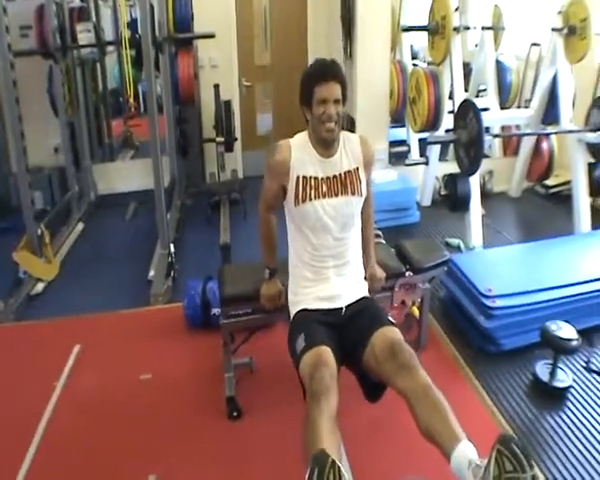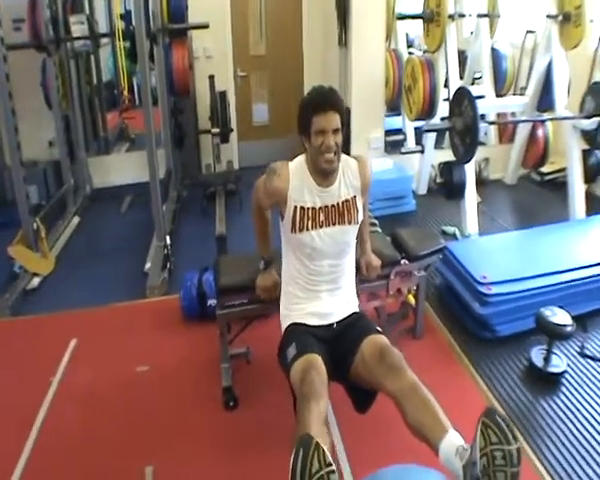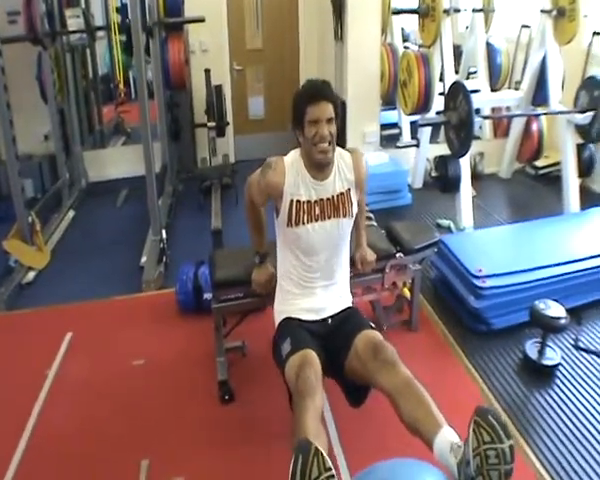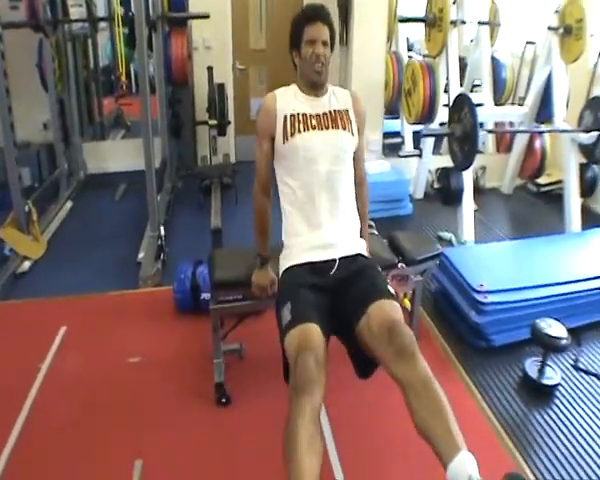
dt=0.5s
person 1, frame 1
left shoulder: (362, 151)
right shoulder: (285, 157)
right elbow: (265, 211)
right wrist: (271, 275)
left hip: (356, 296)
right hip: (310, 305)
left knee: (402, 360)
right knee: (321, 379)
person 1, frame 2
left shoulder: (359, 171)
right shoulder: (281, 180)
right elbow: (258, 205)
right wrist: (266, 265)
left hip: (346, 312)
right hip: (301, 319)
left knee: (391, 362)
right knee: (311, 381)
person 1, frame 3
left shoulder: (354, 165)
right shoulder: (277, 175)
right elbow: (251, 201)
right wrist: (261, 260)
left hip: (340, 306)
right hip: (296, 314)
left knee: (384, 357)
right knee: (307, 378)
person 1, frame 4
left shoulder: (351, 104)
right shoulder: (274, 107)
right elbow: (261, 190)
right wrist: (262, 261)
left hip: (352, 256)
right hip: (302, 262)
left knee: (400, 342)
right knee: (308, 369)
